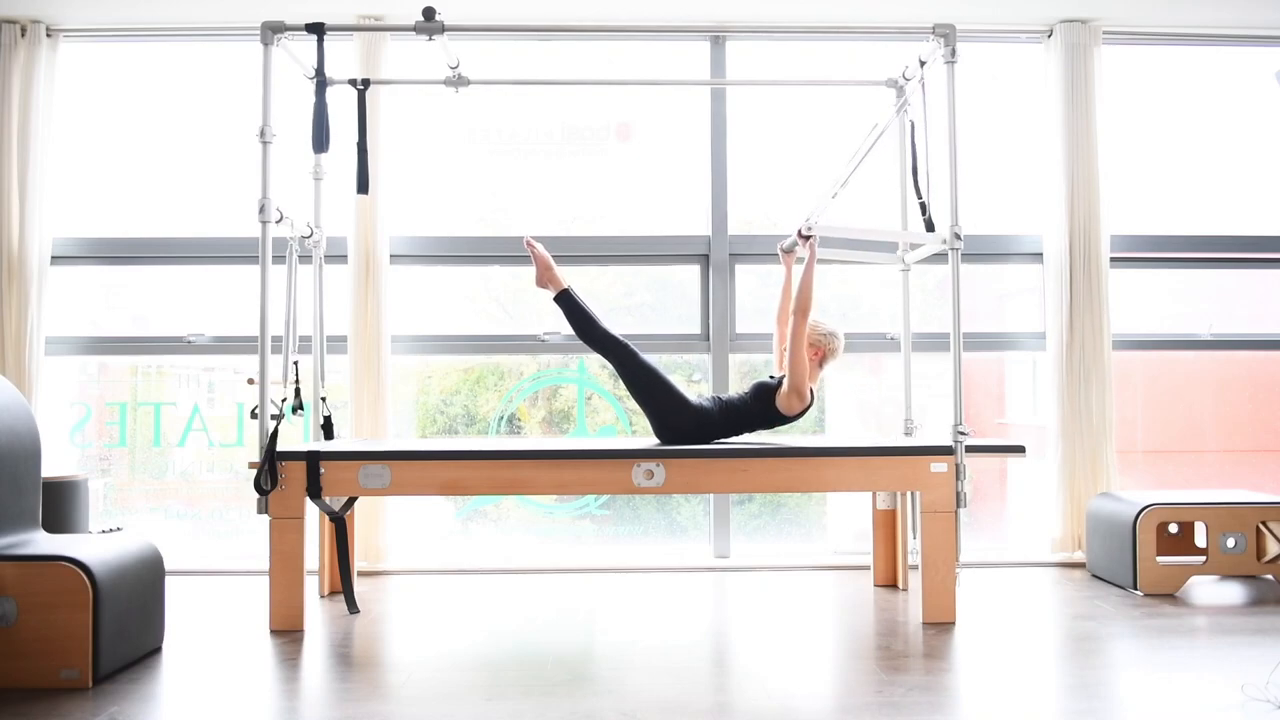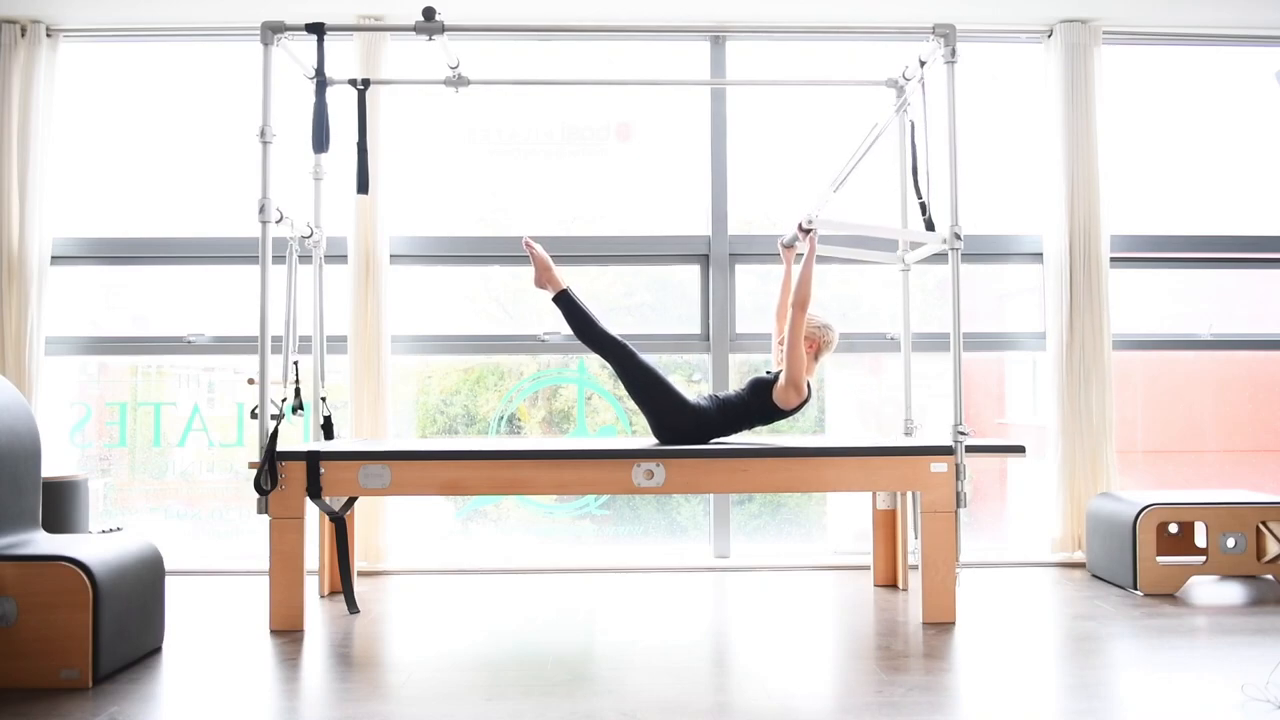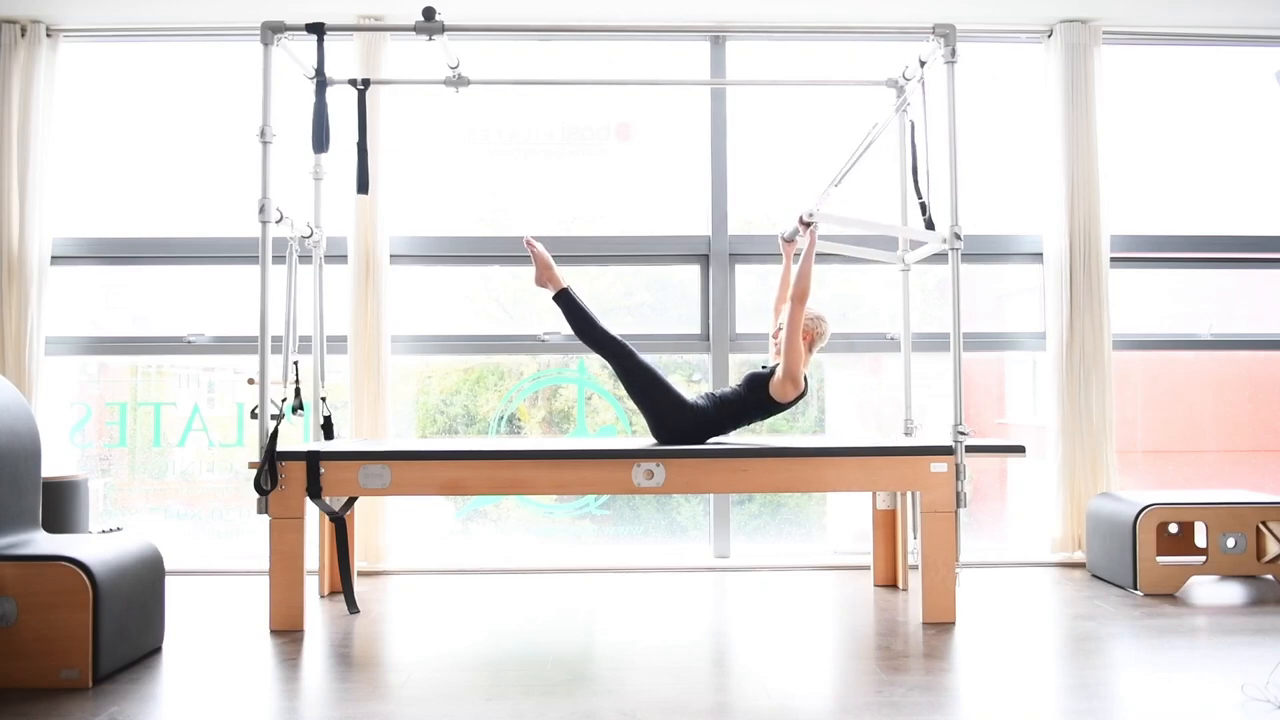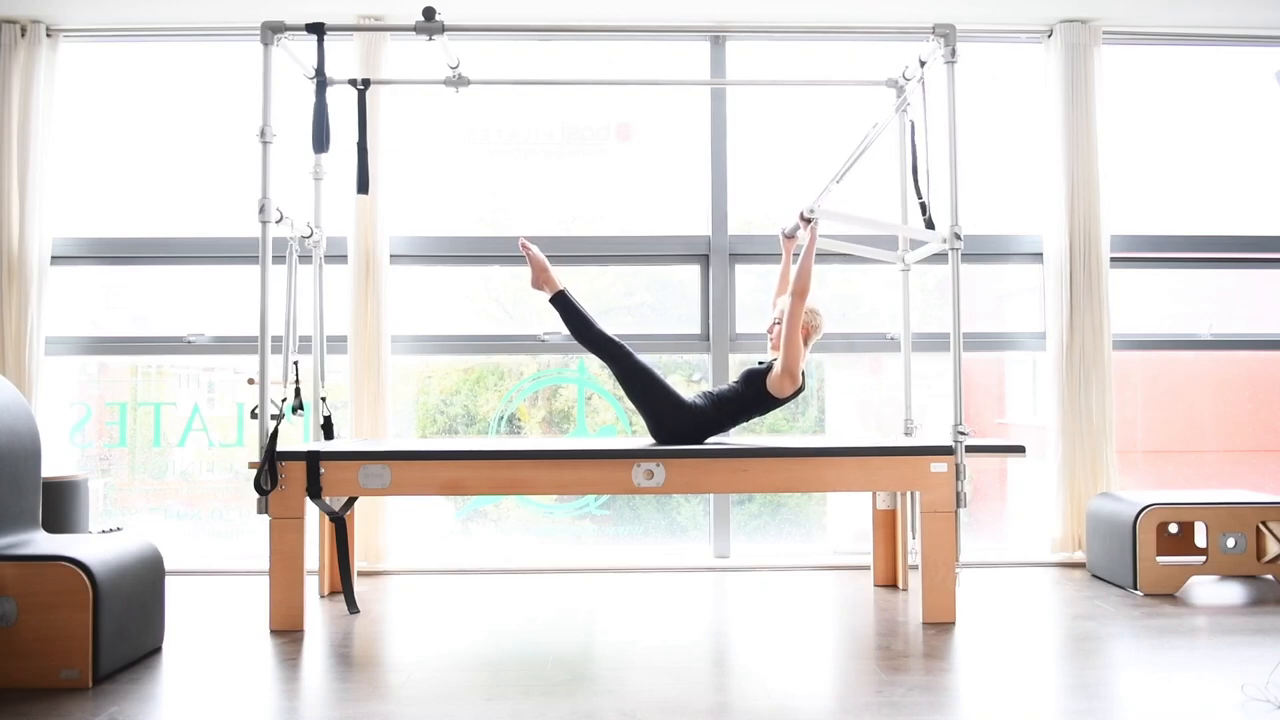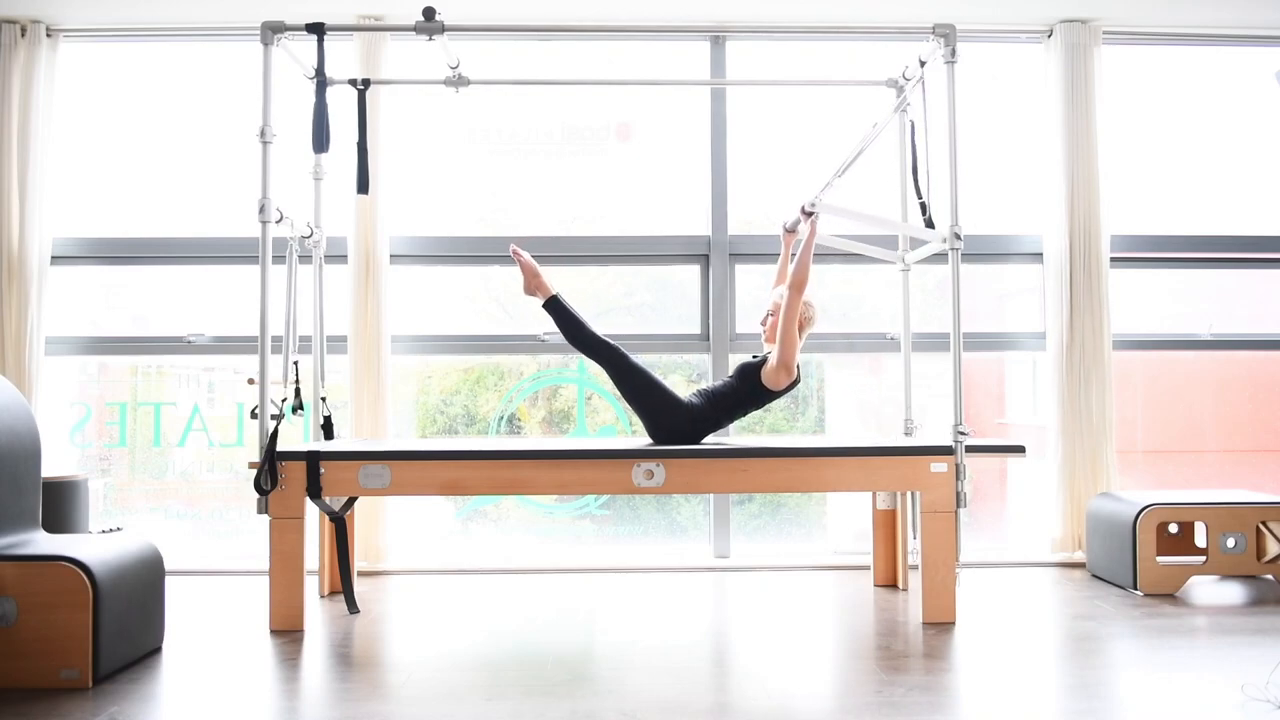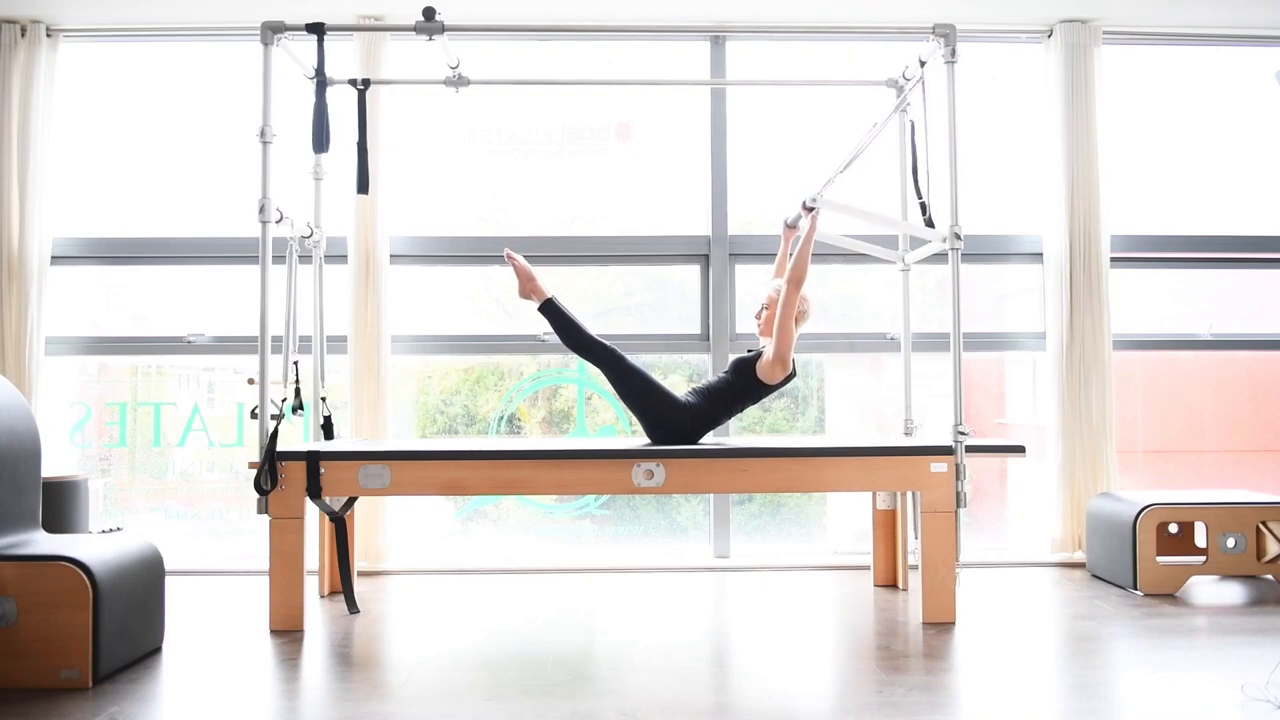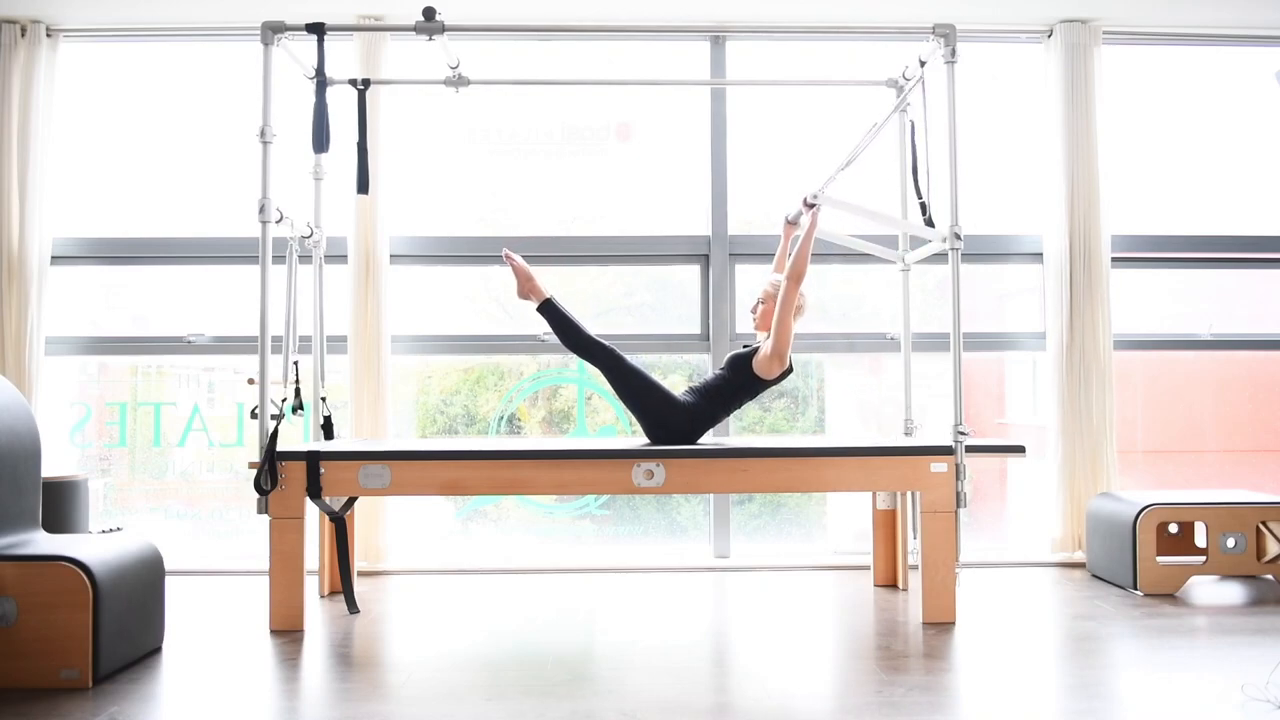
dt=0.3s
person 1, frame 1
left shoulder: (798, 394)
right shoulder: (786, 386)
left elbow: (800, 316)
right elbow: (783, 323)
left wrist: (810, 260)
right wrist: (788, 268)
left hip: (690, 425)
right hip: (690, 424)
left knee: (619, 349)
left ankle: (556, 282)
person 1, frame 2
left shoulder: (794, 388)
right shoulder: (784, 381)
left elbow: (798, 310)
right elbow: (783, 316)
left wrist: (810, 253)
right wrist: (788, 263)
left hip: (688, 424)
right hip: (689, 424)
left knee: (618, 350)
left ankle: (554, 283)
person 1, frame 3
left shoulder: (791, 380)
right shoulder: (780, 375)
left elbow: (798, 303)
right elbow: (783, 308)
left wrist: (810, 247)
right wrist: (788, 258)
left hip: (685, 424)
right hip: (685, 425)
left knee: (617, 350)
left ankle: (556, 282)
person 1, frame 4
left shoulder: (788, 375)
right shoulder: (777, 369)
left elbow: (797, 298)
right elbow: (782, 302)
left wrist: (810, 241)
right wrist: (787, 252)
left hip: (684, 424)
right hip: (685, 424)
left knee: (616, 351)
left ankle: (552, 285)
person 1, frame 5
left shoulder: (784, 367)
right shoulder: (772, 361)
left elbow: (796, 292)
right elbow: (781, 296)
left wrist: (810, 235)
right wrist: (786, 247)
left hip: (681, 424)
right hip: (682, 426)
left knee: (611, 353)
left ankle: (544, 289)
person 1, frame 6
left shoulder: (778, 361)
right shoulder: (767, 356)
left elbow: (792, 287)
right elbow: (779, 289)
left wrist: (810, 230)
right wrist: (786, 240)
left hip: (679, 424)
right hip: (680, 424)
left knee: (606, 353)
left ankle: (538, 292)
person 1, frame 7
left shoulder: (775, 356)
right shoulder: (763, 353)
left elbow: (792, 281)
right elbow: (777, 283)
left wrist: (810, 226)
right wrist: (786, 236)
left hip: (677, 423)
right hip: (678, 424)
left knee: (606, 355)
left ankle: (537, 292)
